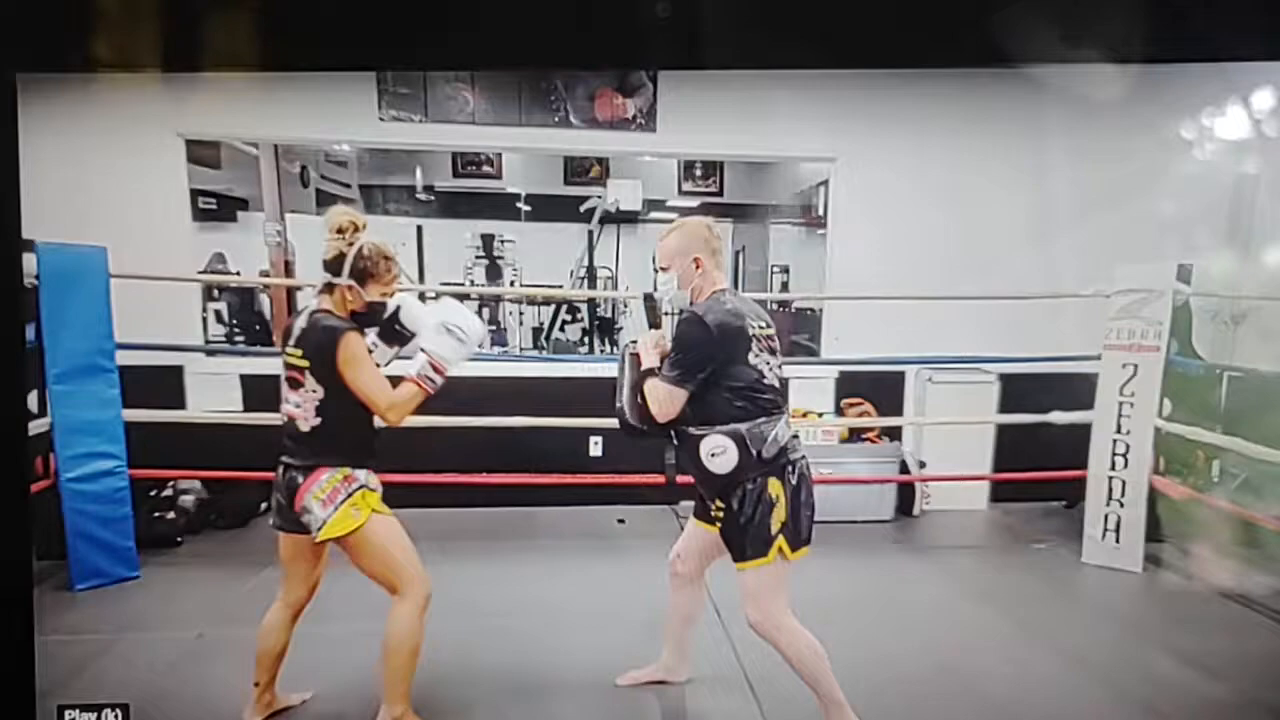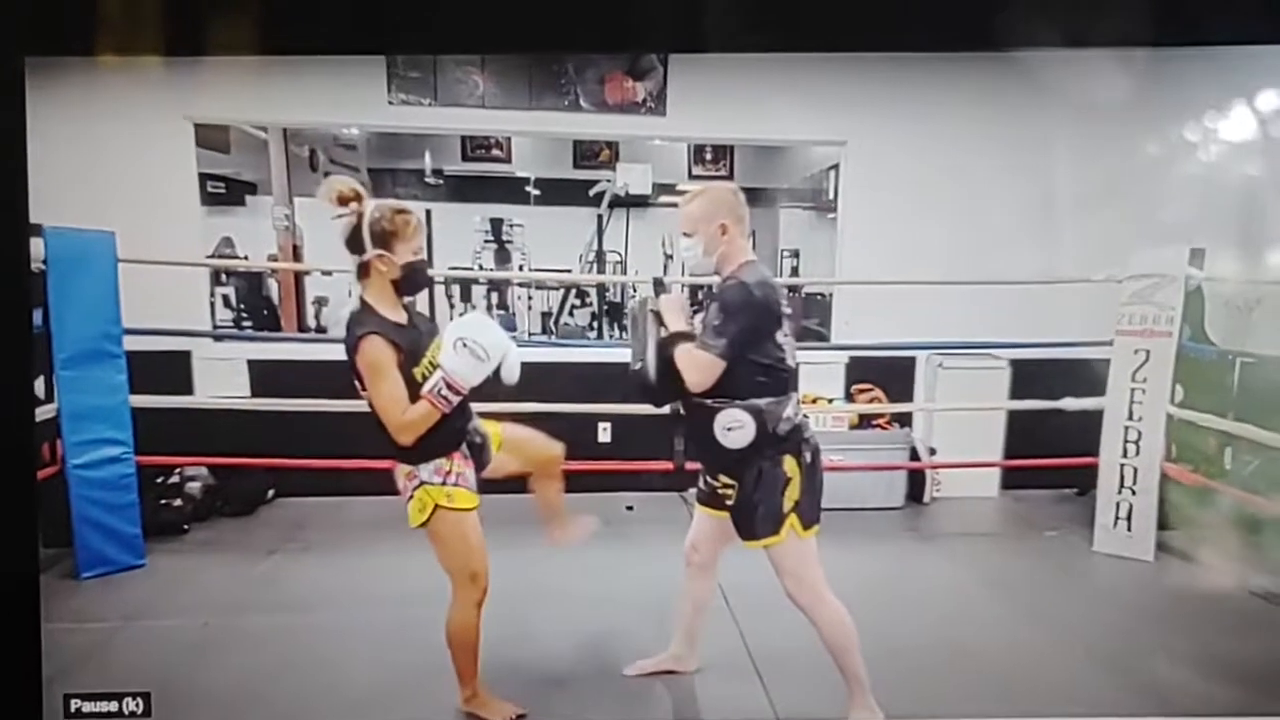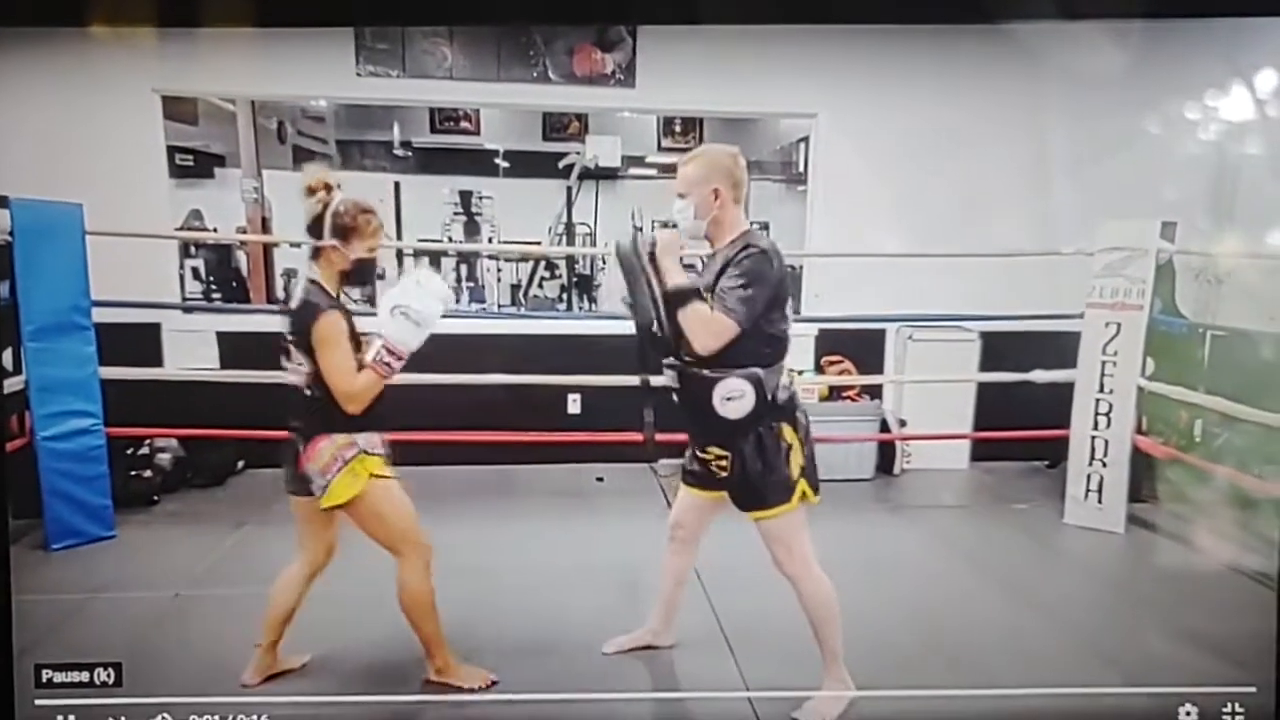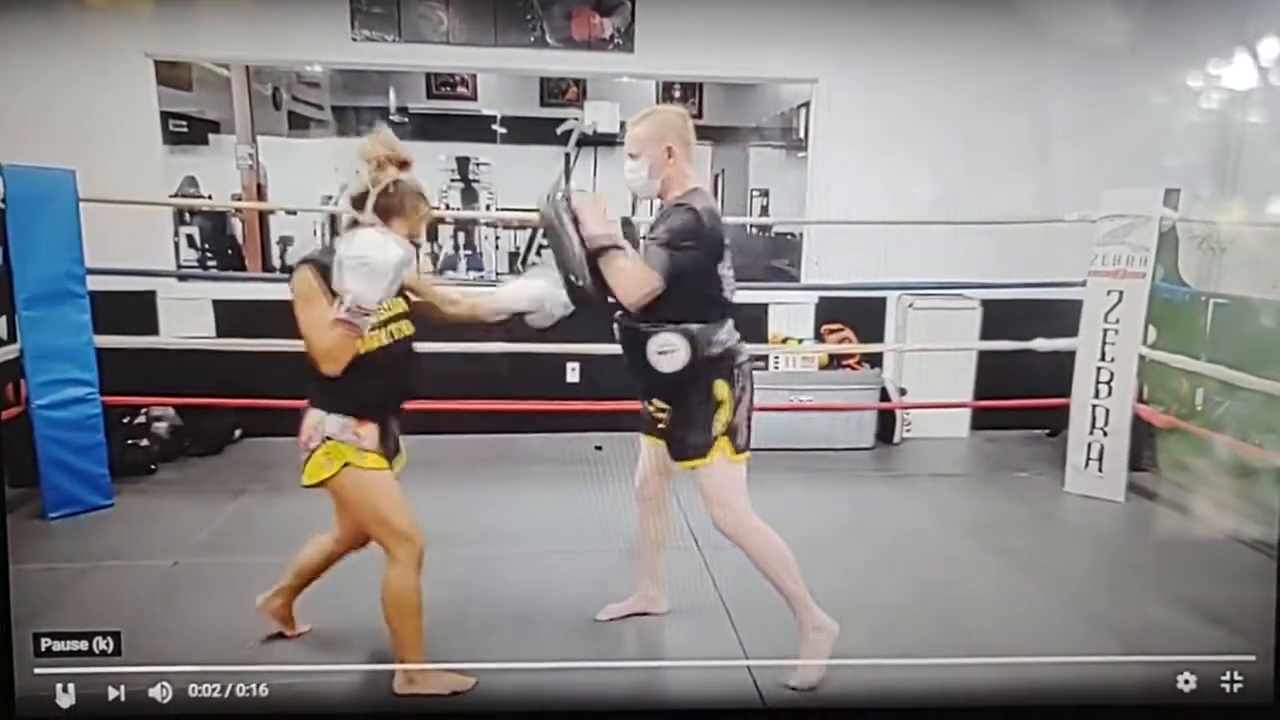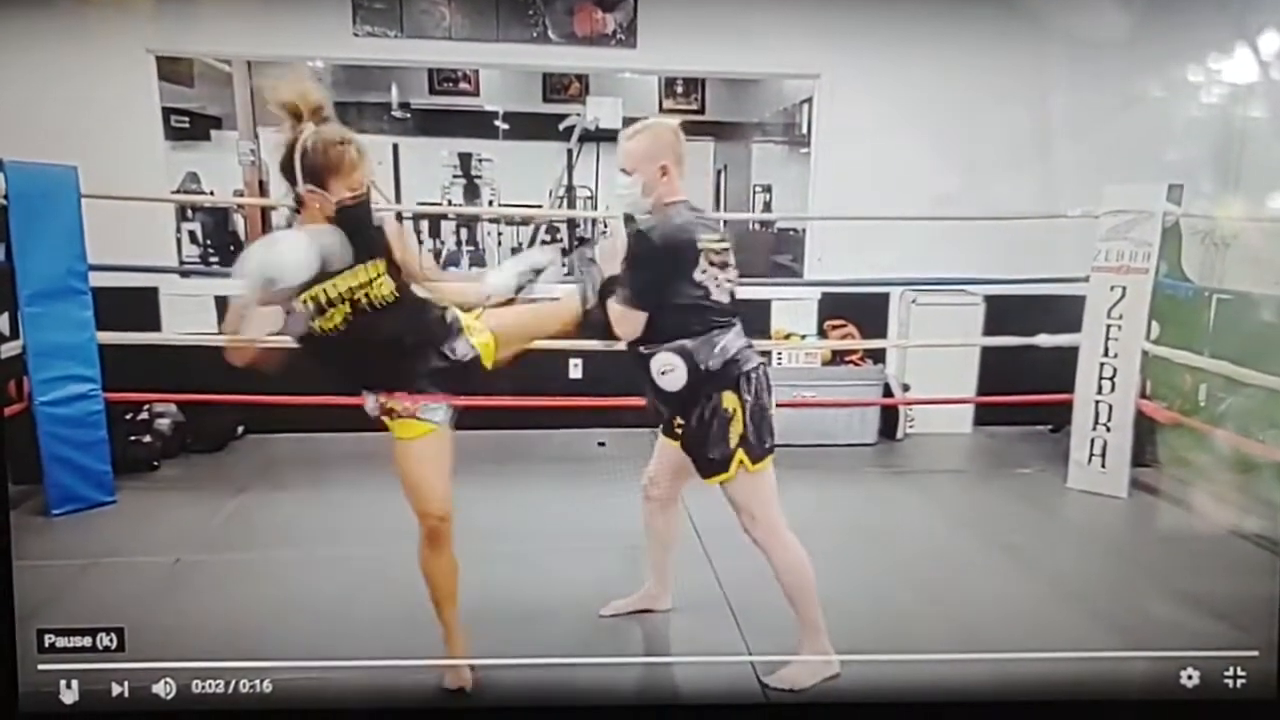
dt=1s
person 1, frame 1
left shoulder: (302, 323)
right shoulder: (341, 337)
right elbow: (391, 407)
left wrist: (388, 340)
right wrist: (437, 359)
left hip: (294, 479)
right hip: (335, 485)
left knee: (292, 596)
right knee: (414, 589)
person 1, frame 2
left shoulder: (400, 309)
right shoulder: (370, 339)
right elbow: (404, 428)
left wrist: (479, 352)
right wrist: (456, 376)
left hip: (465, 435)
right hip: (432, 470)
left knee: (550, 453)
right knee: (471, 585)
left ankle: (558, 524)
person 1, frame 3
left shoulder: (312, 296)
right shoulder: (325, 312)
left elbow: (345, 366)
right elbow: (352, 396)
left wrist: (395, 325)
right wrist: (398, 342)
left hip: (313, 448)
right hip: (340, 451)
left knee: (312, 557)
right knee: (416, 551)
left ankle: (264, 659)
right ankle: (441, 664)
person 1, frame 4
left shoulder: (398, 270)
right shoulder: (312, 272)
left elbow: (453, 307)
right elbow: (331, 360)
left wrist: (516, 298)
right wrist: (349, 302)
left hip: (377, 426)
right hip: (339, 429)
left knee: (352, 534)
right knee: (404, 546)
left ankle: (280, 599)
right ankle: (413, 672)
person 1, frame 5
left shoulder: (374, 230)
right shoulder: (282, 260)
left elbow: (434, 286)
right elbow: (243, 351)
left wrist: (494, 283)
right wrist: (247, 309)
left hip: (447, 347)
right hip: (400, 395)
left knee: (544, 315)
right knee: (435, 520)
left ankle: (592, 298)
right ankle: (454, 645)
person 2, frame 1
left shoulder: (703, 321)
right shoulder: (748, 313)
left elbow: (664, 407)
left wrist: (650, 360)
right wrist: (672, 357)
left hip: (760, 483)
right hip: (736, 478)
left knee: (767, 616)
right knee: (684, 564)
right ankle: (672, 664)
person 2, frame 2
left shoulder: (745, 293)
right shoulder: (746, 287)
left elbow: (699, 375)
left wrist: (676, 323)
right wrist: (681, 332)
left hip: (773, 461)
right hip: (736, 457)
left knee: (805, 588)
right knee: (698, 553)
right ankle: (682, 653)
person 2, frame 3
left shoulder: (756, 258)
right shoulder: (722, 257)
left elbow: (708, 339)
left wrist: (673, 275)
right wrist: (664, 286)
left hip: (762, 431)
left knee: (793, 557)
right knee: (682, 528)
right ankle: (659, 627)
person 2, frame 4
left shoulder: (691, 217)
right shoulder: (678, 212)
left elbow: (635, 289)
right elbow: (649, 285)
left wrist: (597, 229)
right wrist: (610, 249)
left hip: (708, 383)
right hip: (673, 380)
left knee: (731, 514)
right knee: (649, 488)
left ankle: (815, 626)
right ankle: (651, 593)
person 2, frame 5
left shoulder: (654, 234)
right shoulder: (699, 226)
left elbow: (626, 327)
left wrist: (605, 287)
right wrist: (630, 275)
left hip: (723, 395)
right hip: (699, 393)
left knee: (763, 522)
right knee: (657, 488)
left ankle: (818, 648)
right ankle: (657, 590)
